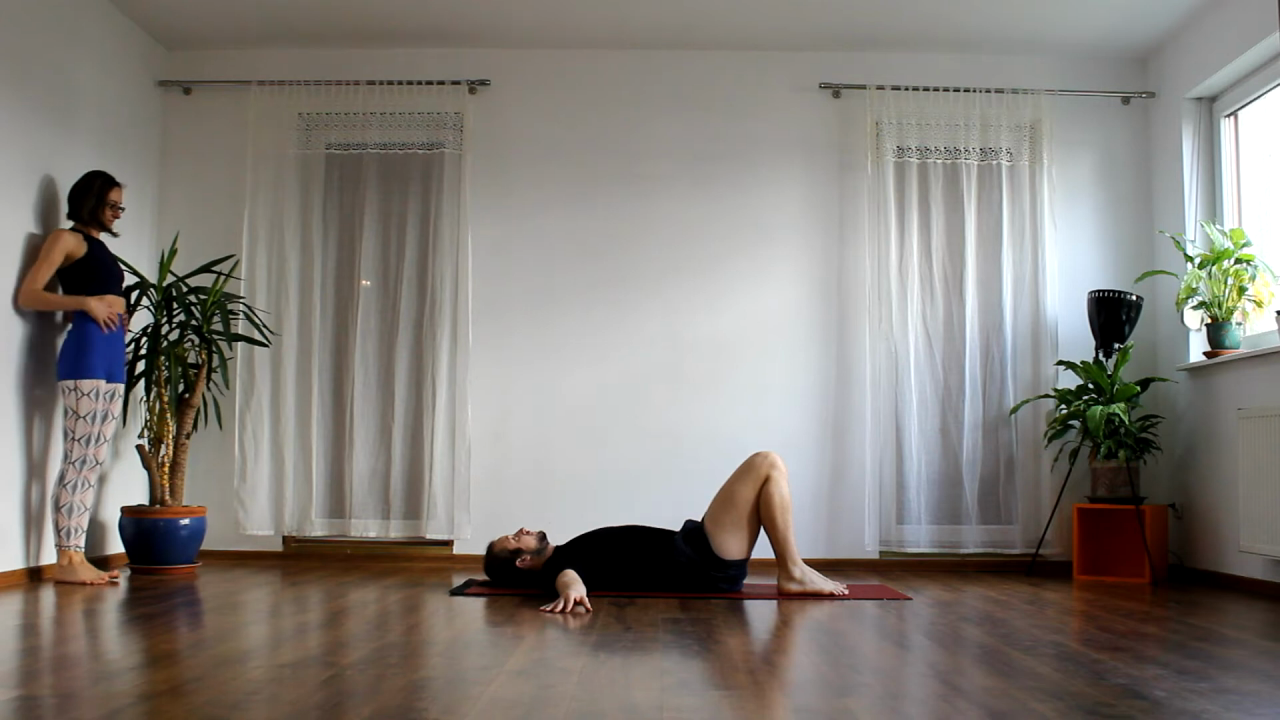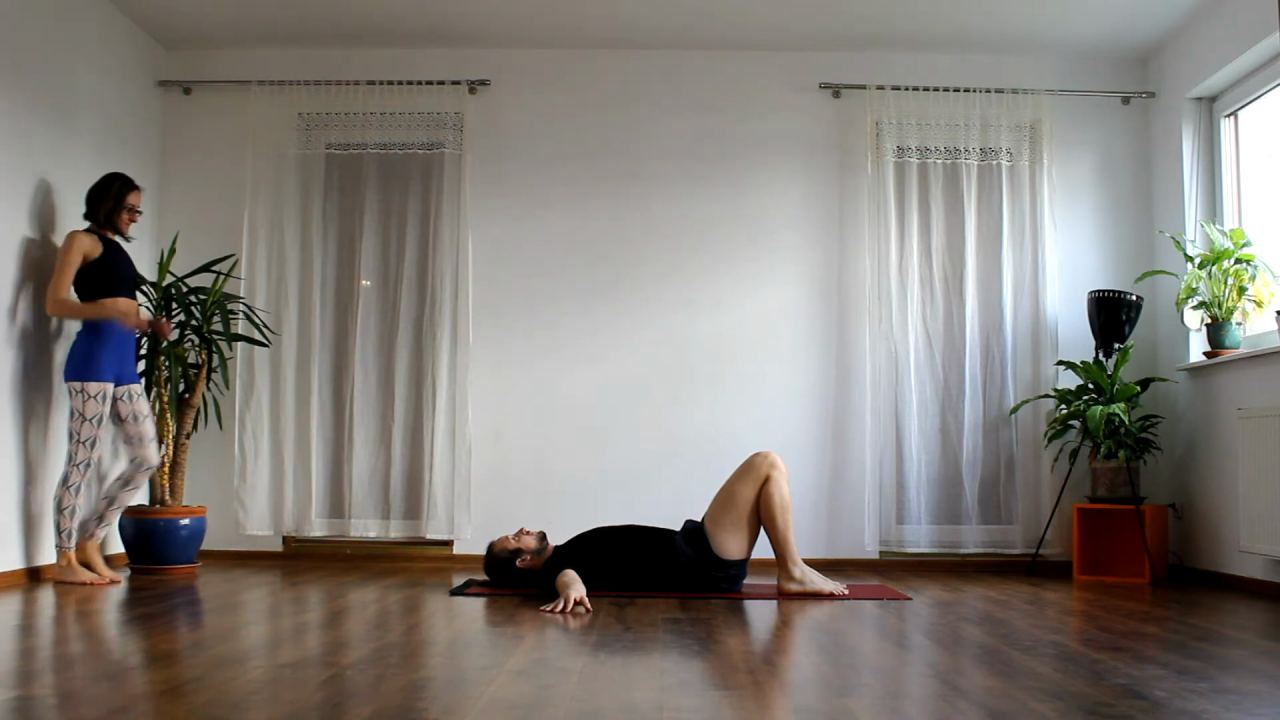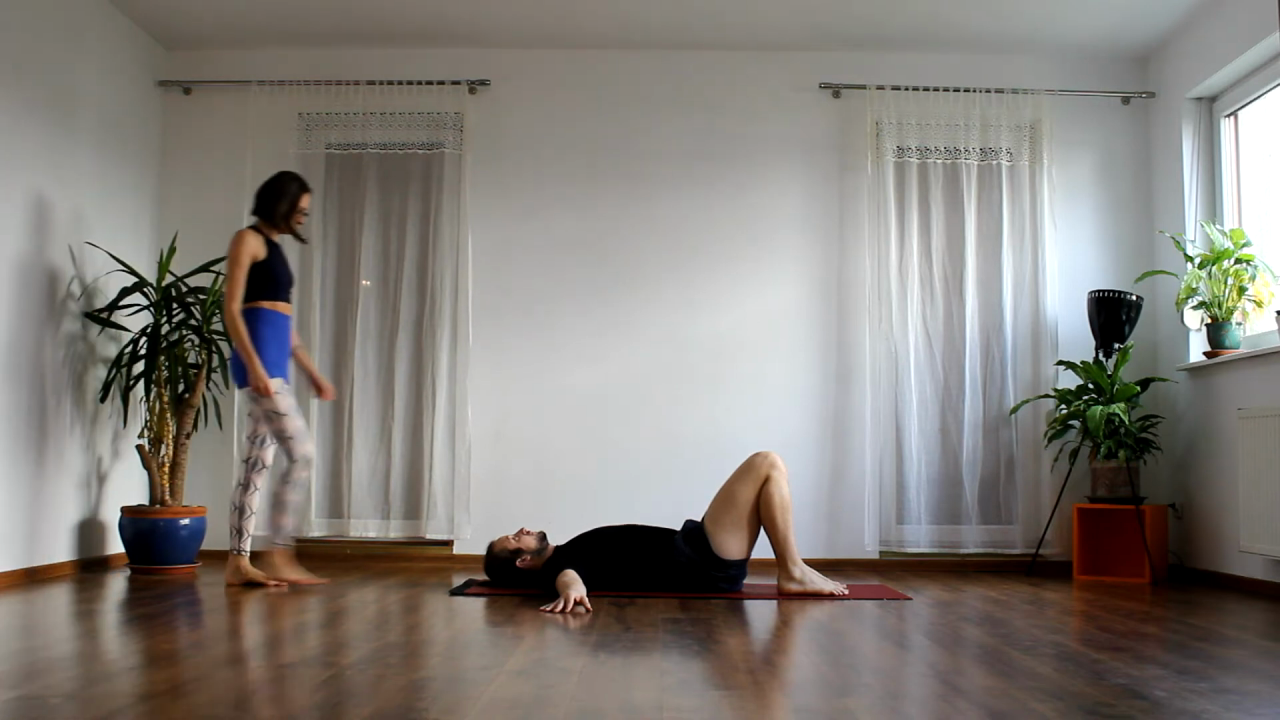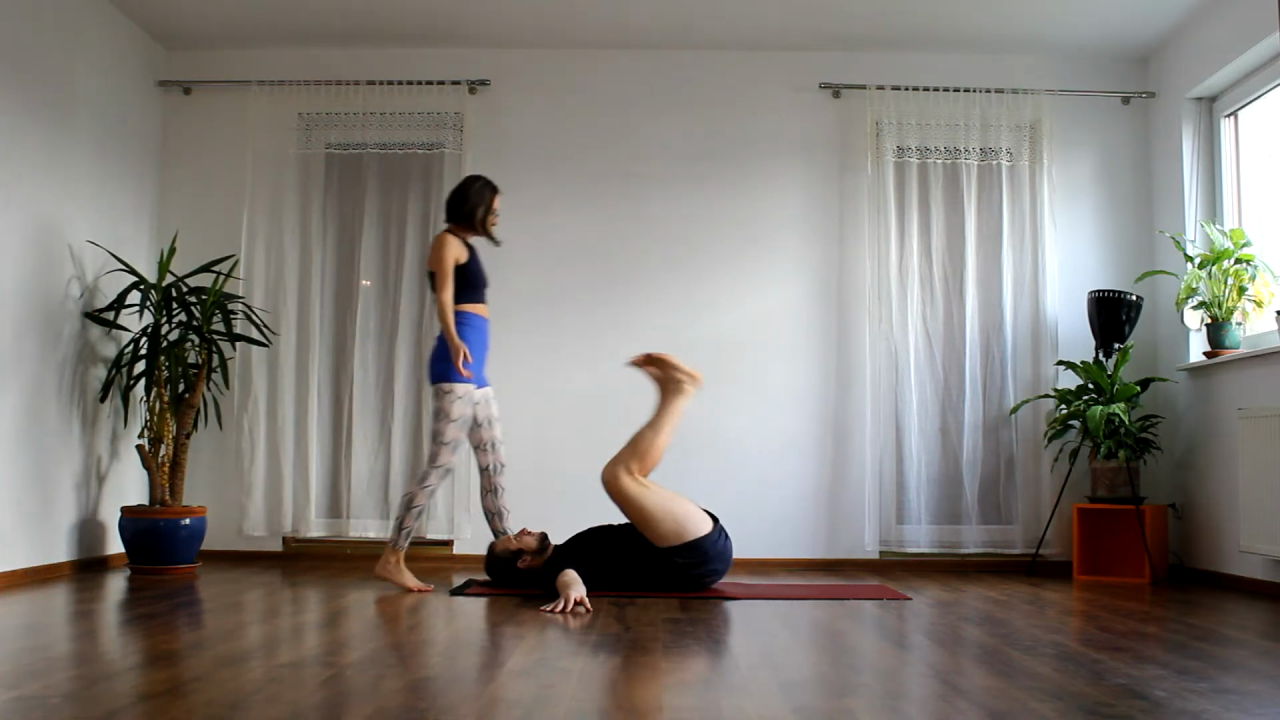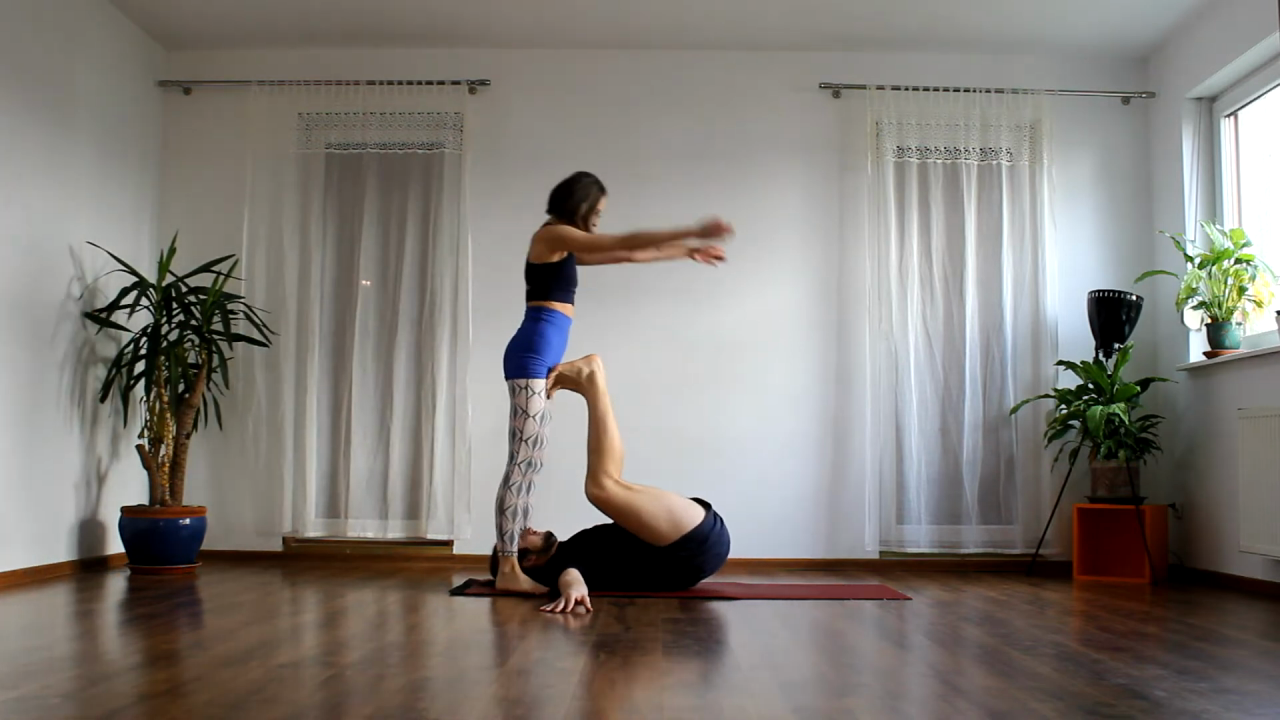
dt=1s
person 1, frame 1
left shoulder: (99, 247)
right shoulder: (66, 239)
right elbow: (27, 295)
left wrist: (118, 315)
right wrist: (85, 302)
left hip: (112, 356)
right hip: (86, 352)
left knee: (93, 462)
right knee: (78, 459)
left ankle: (77, 556)
right ankle: (65, 560)
person 1, frame 2
left shoulder: (117, 249)
right shoulder: (81, 241)
right elbow: (55, 302)
left wrist: (149, 325)
right wrist: (110, 313)
left hip: (123, 365)
right hip: (94, 361)
left knee: (147, 456)
right knee: (83, 461)
left ankle: (89, 543)
right ankle: (65, 560)
person 1, frame 3
left shoulder: (274, 248)
right shoulder: (248, 239)
right elbow: (232, 309)
left wrist: (311, 372)
right wrist: (255, 366)
left hip: (273, 364)
right hip: (256, 361)
left knee: (258, 463)
right knee: (301, 454)
left ankle: (238, 561)
right ankle: (279, 556)
person 1, frame 4
left shoulder: (466, 247)
right shoulder: (448, 243)
right elbow: (443, 299)
right wrist: (455, 341)
left hip: (473, 368)
right hip: (457, 363)
left knee: (494, 465)
right knee: (443, 464)
right ankle: (392, 558)
person 1, frame 5
left shoulder: (565, 242)
right shoulder: (553, 234)
left elbow: (622, 251)
right elbow: (624, 245)
left wrist: (686, 249)
right wrist: (691, 233)
left hip: (539, 360)
right hip: (533, 358)
left knee: (525, 464)
right knee: (523, 463)
left ankle: (511, 560)
right ankle: (508, 569)
person 2, frame 1
left shoulder: (561, 556)
right shoulder: (555, 568)
right elbow: (569, 576)
right wrist: (571, 589)
left hip: (695, 555)
right hip: (704, 565)
left knee: (763, 469)
right knee: (768, 464)
left ankle: (794, 571)
right ankle: (793, 573)
person 2, frame 2
left shoulder: (559, 556)
right shoulder: (554, 568)
right elbow: (568, 576)
right wrist: (570, 590)
left hip: (694, 555)
right hip: (704, 566)
left knee: (762, 469)
right knee: (767, 464)
left ankle: (792, 570)
right ankle: (793, 573)
person 2, frame 3
left shoulder: (560, 556)
right shoulder: (555, 567)
right elbow: (568, 576)
right wrist: (571, 589)
left hip: (694, 555)
right hip: (704, 566)
left knee: (762, 469)
right knee: (767, 465)
left ankle: (792, 569)
right ankle: (792, 573)
person 2, frame 4
left shoulder: (563, 555)
right shoulder: (555, 566)
right elbow: (568, 576)
right wrist: (570, 588)
left hip: (698, 553)
right knee: (619, 473)
left ankle: (674, 393)
right ankle: (678, 394)
person 2, frame 5
left shoulder: (567, 552)
right shoulder: (558, 566)
right elbow: (570, 576)
right wrist: (573, 588)
right knee: (602, 484)
right ankle: (592, 381)
